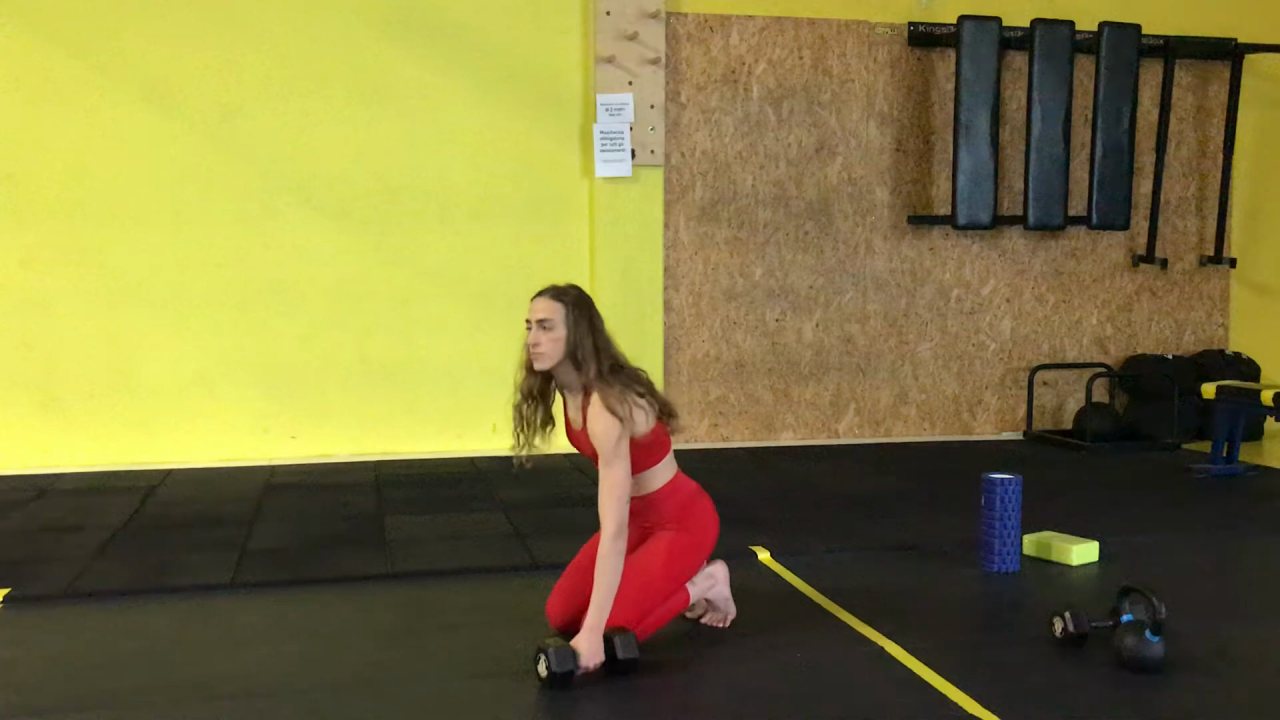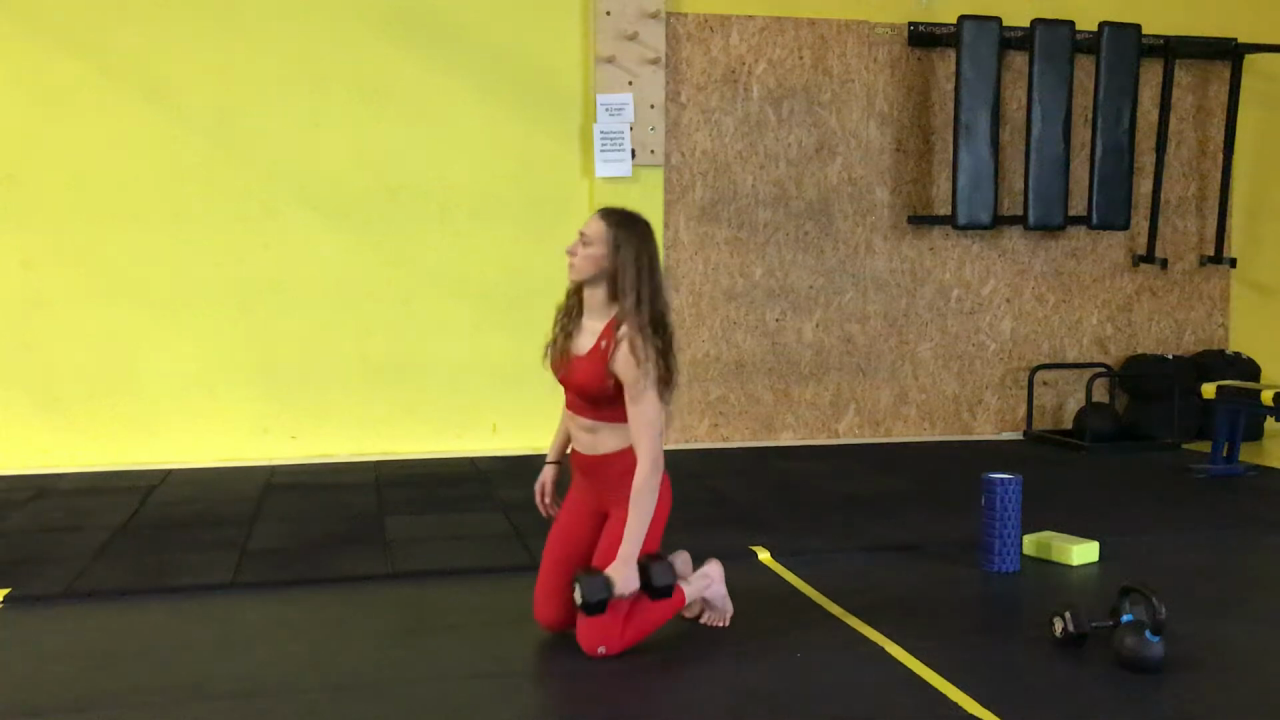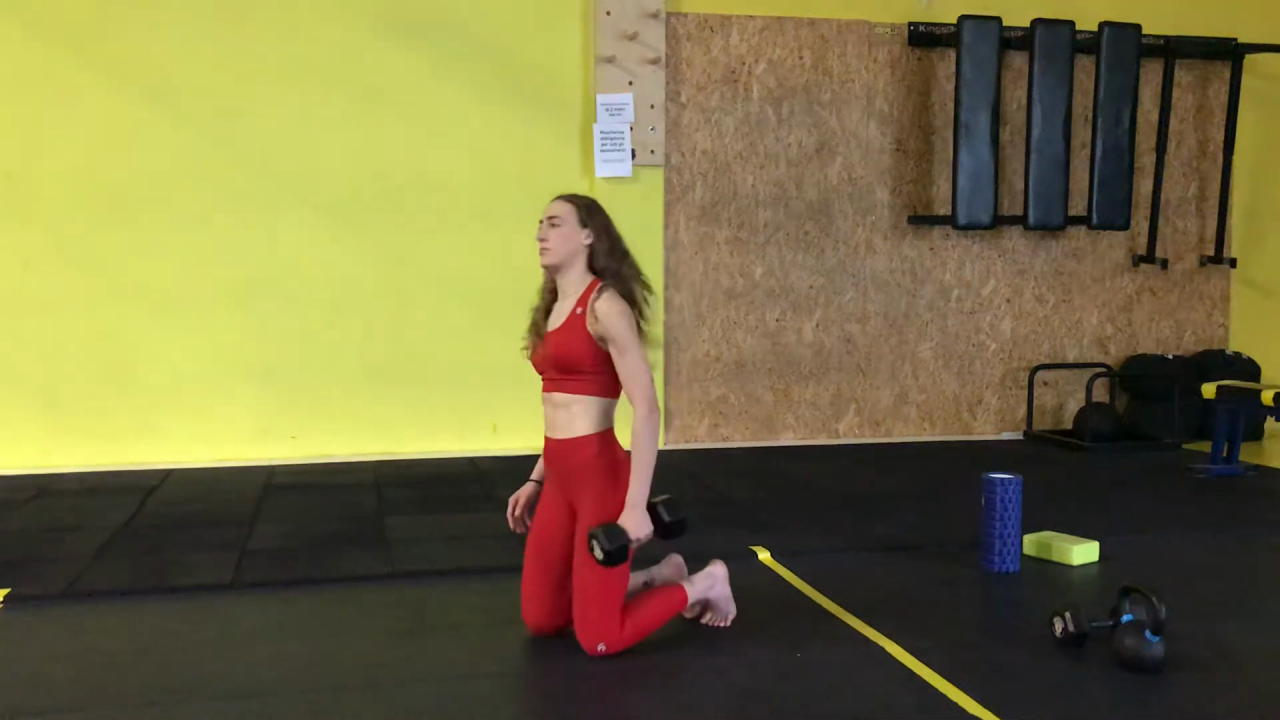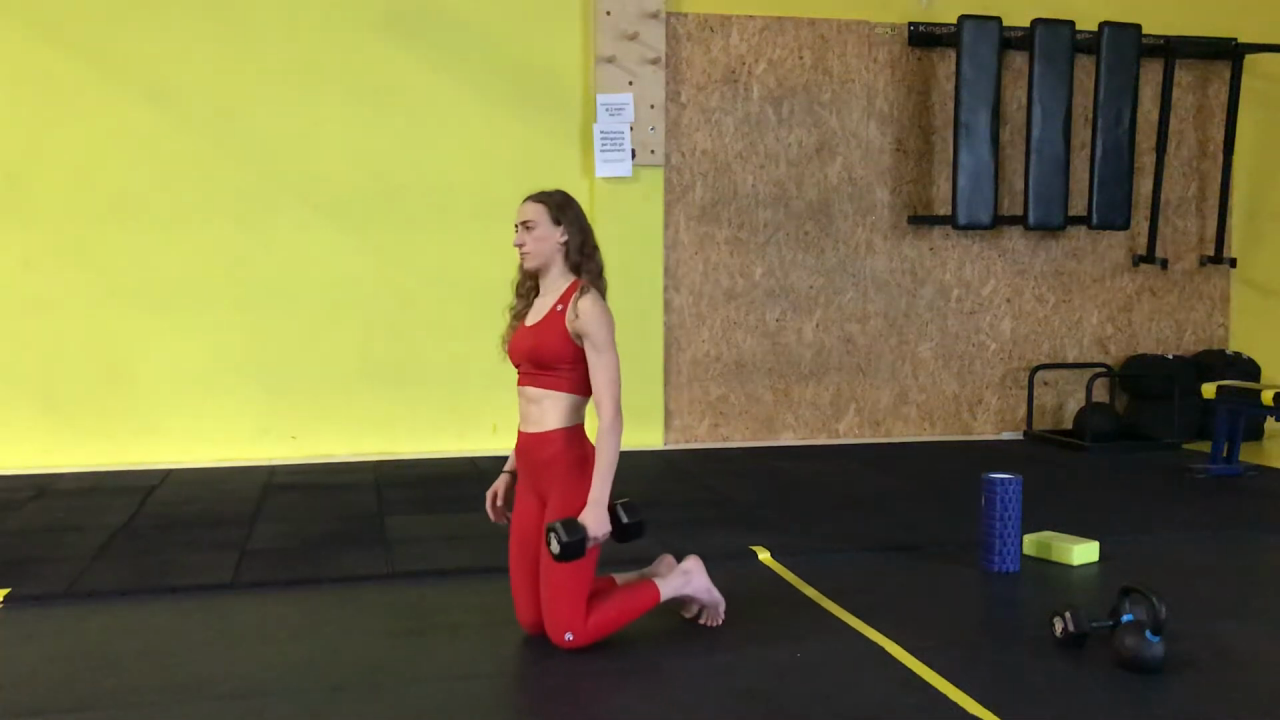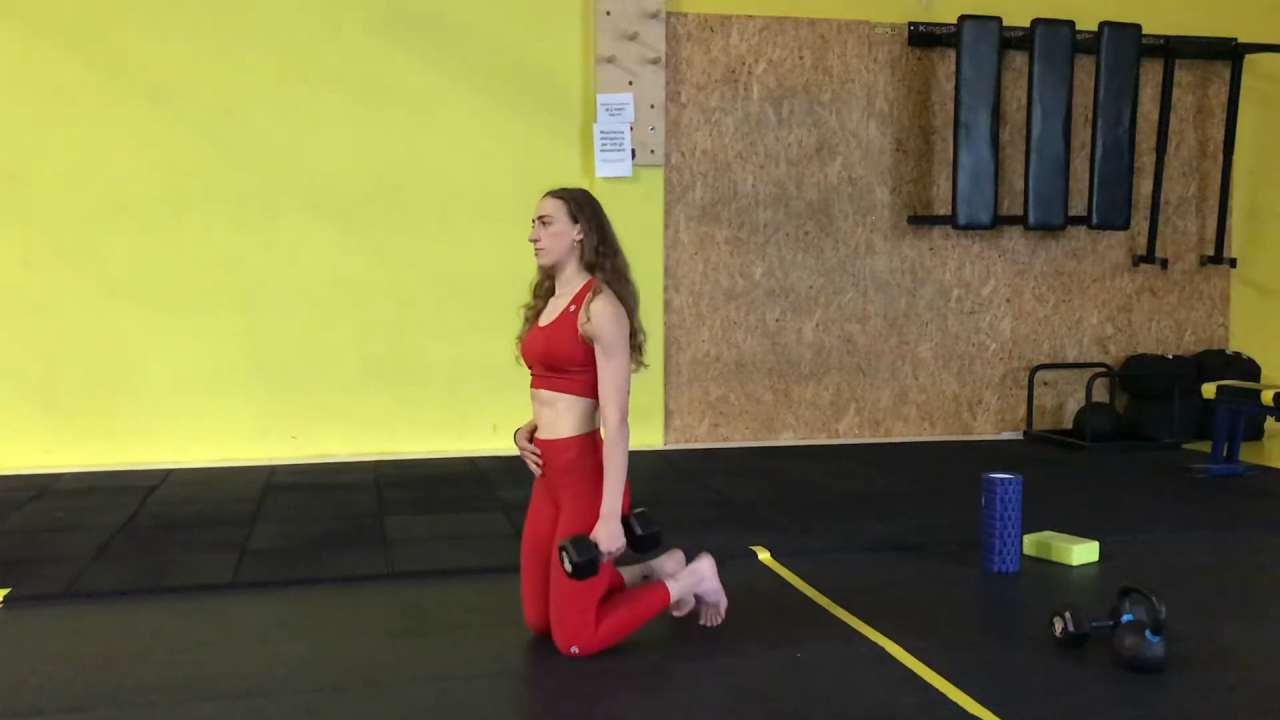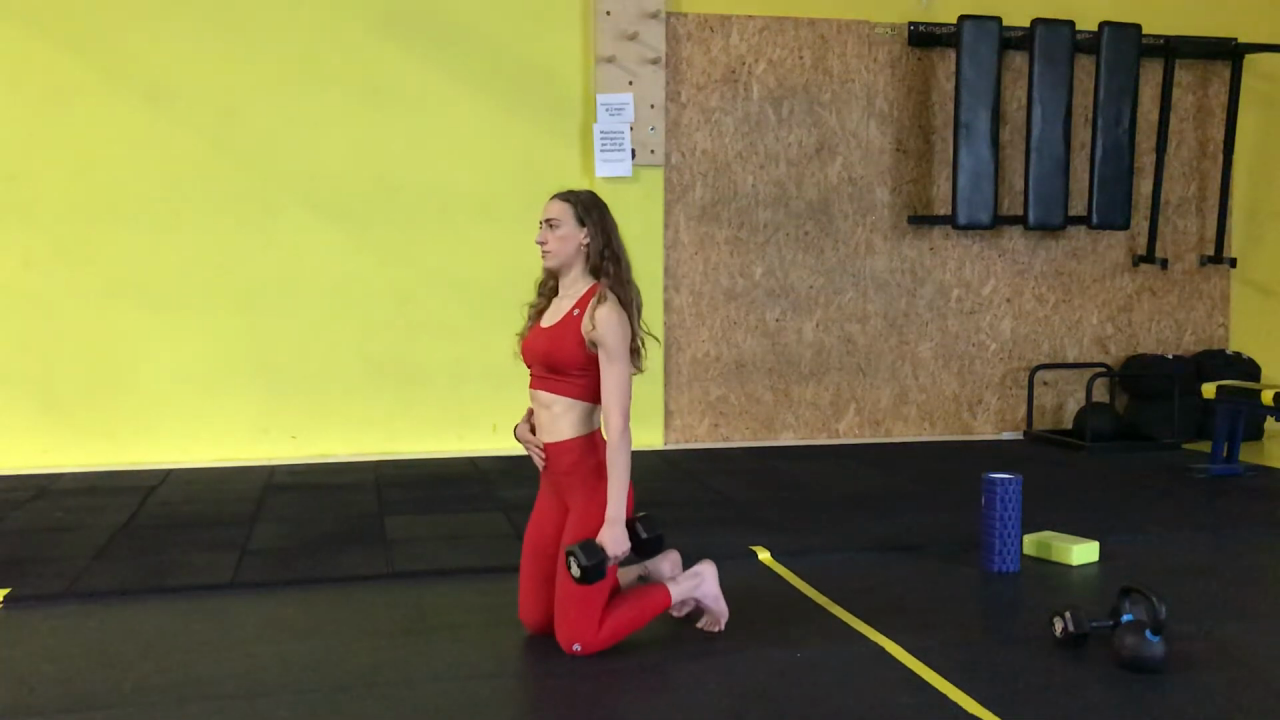
dt=0.5s
person 1, frame 1
left shoulder: (605, 405)
right shoulder: (569, 385)
left elbow: (614, 528)
left wrist: (594, 632)
left hip: (682, 523)
right hip: (640, 517)
left knee: (603, 639)
right knee: (560, 616)
left ankle: (704, 584)
right ankle: (674, 577)
person 1, frame 2
left shoulder: (628, 340)
right shoulder: (575, 315)
left elbow: (651, 459)
left wrist: (627, 560)
right wrist: (553, 460)
left hip: (632, 489)
right hip: (585, 483)
left knee: (598, 638)
right knee: (550, 616)
left ankle: (700, 583)
right ankle: (666, 569)
person 1, frame 3
left shoulder: (605, 305)
right shoulder: (554, 307)
left elbow: (647, 410)
left wrist: (637, 504)
right wrist: (536, 479)
left hip: (599, 471)
right hip: (561, 475)
left knee: (599, 638)
right knee: (539, 619)
left ankle: (703, 583)
right ankle: (657, 576)
person 1, frame 4
left shoulder: (584, 305)
right shoulder: (531, 303)
left elbow: (610, 414)
left wrist: (598, 503)
right wrist: (509, 472)
left hip: (570, 469)
right hip: (532, 471)
left knee: (567, 630)
right knee: (533, 620)
left ankle: (680, 580)
right ankle: (654, 574)
person 1, frame 5
left shoulder: (600, 306)
right shoulder: (548, 303)
left elbow: (615, 419)
left wrist: (611, 515)
right wrist: (526, 431)
left hip: (586, 474)
right hip: (549, 476)
left knee: (574, 638)
right knee: (539, 620)
left ankle: (689, 579)
right ankle: (656, 570)
person 1, frame 6
left shoulder: (603, 311)
right shoulder: (550, 303)
left elbow: (617, 425)
left wrist: (615, 520)
right wrist: (526, 423)
left hip: (590, 477)
right hip: (554, 477)
left knee: (577, 637)
right knee: (535, 619)
left ankle: (690, 584)
right ankle: (653, 570)
